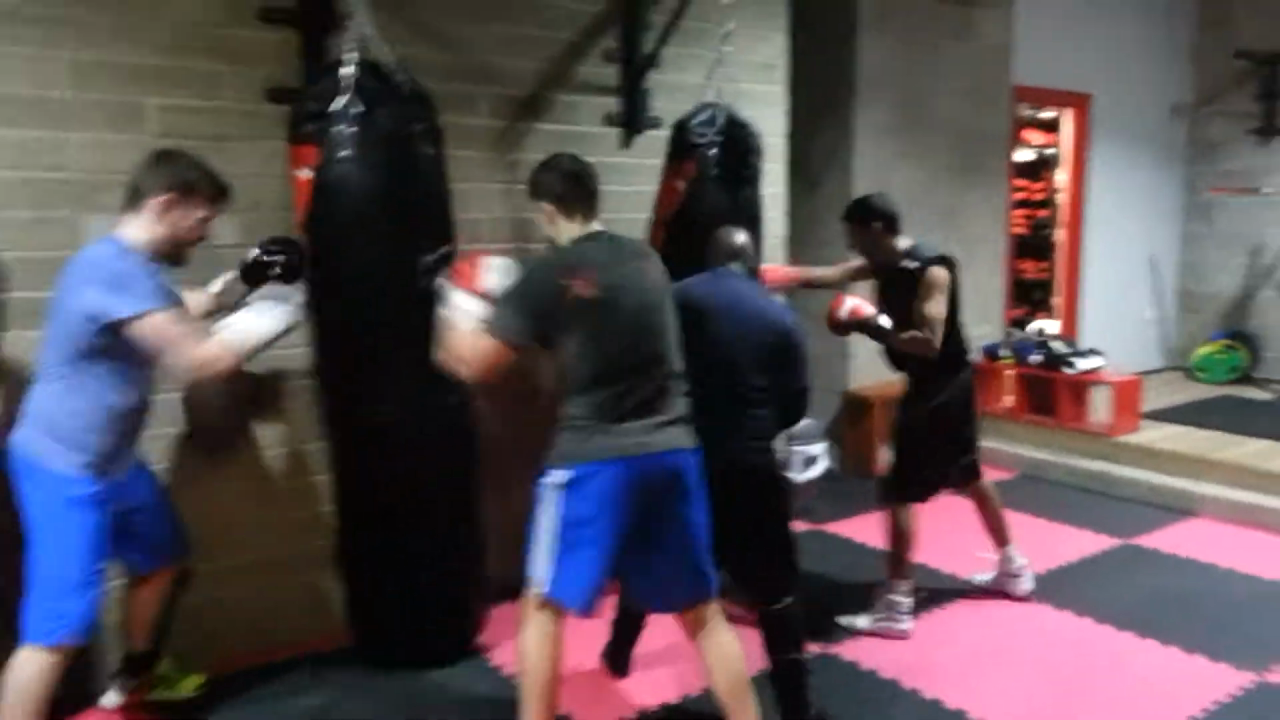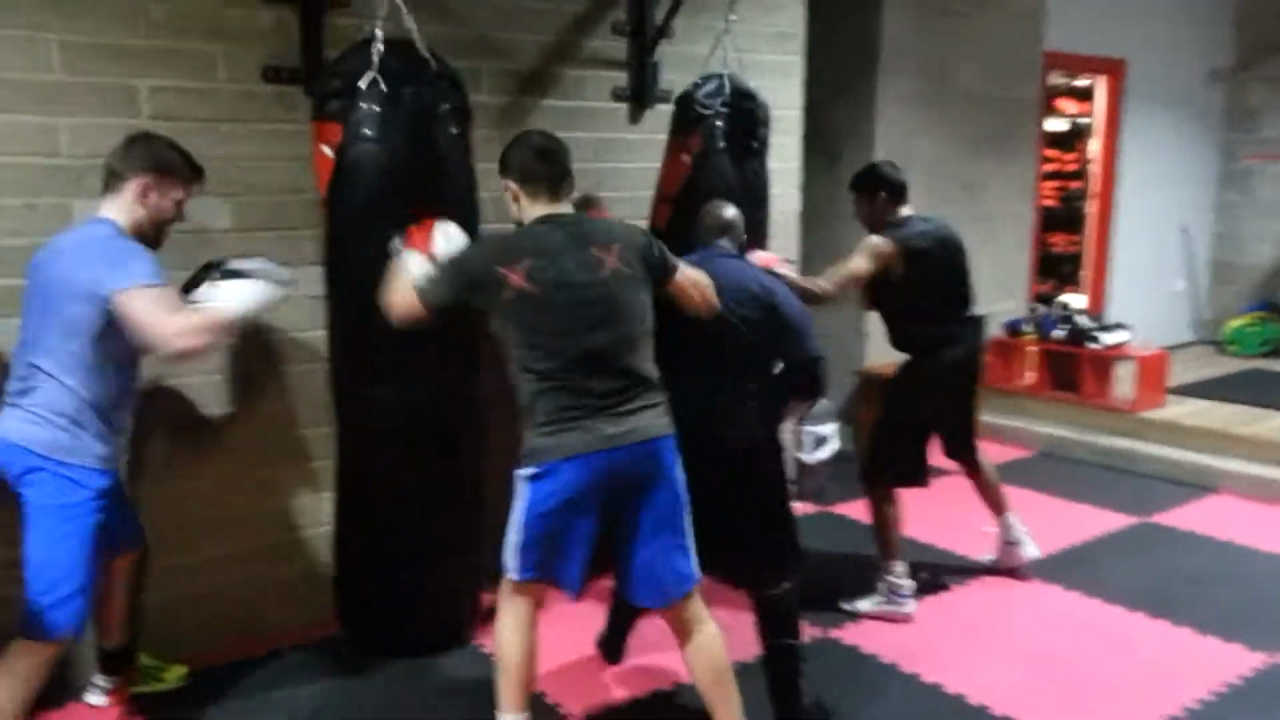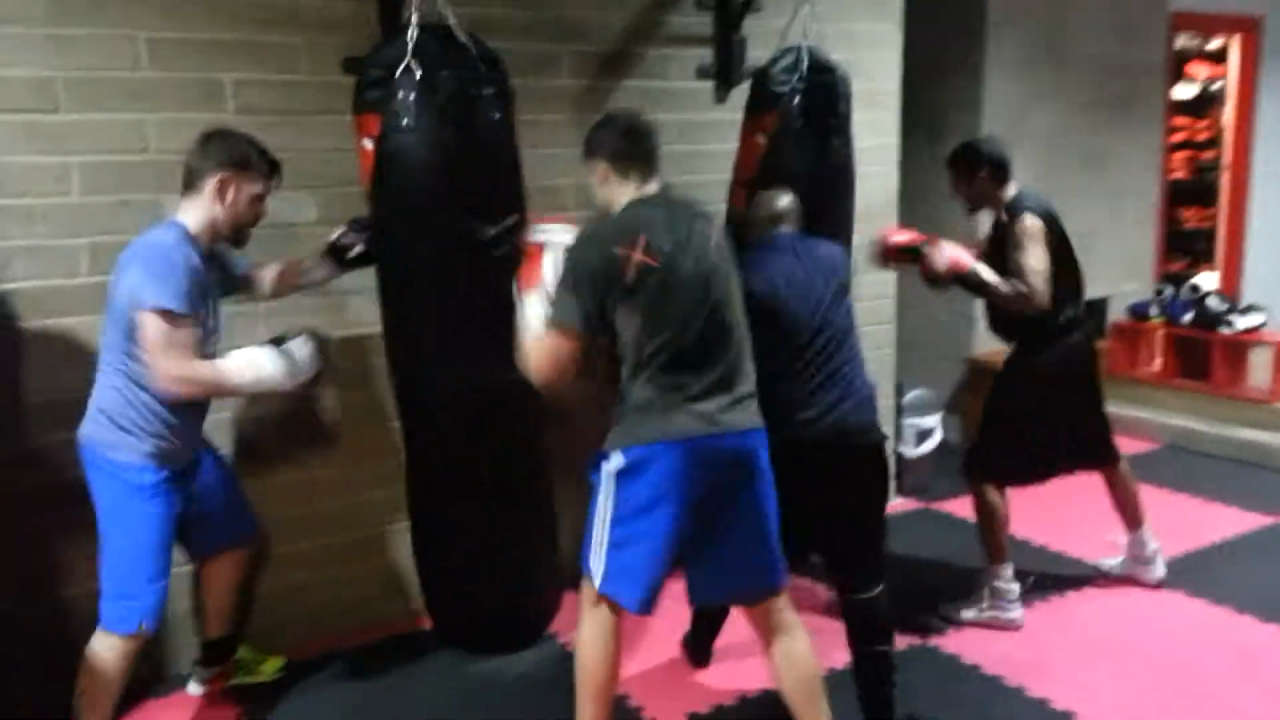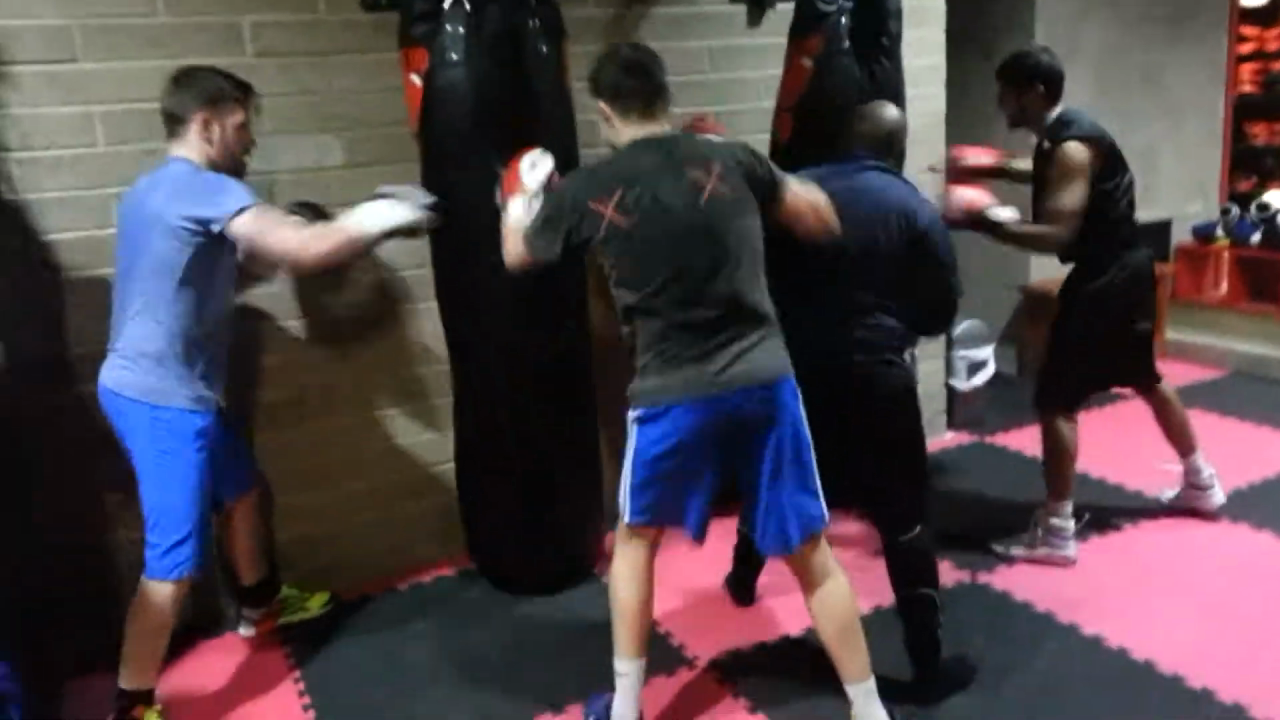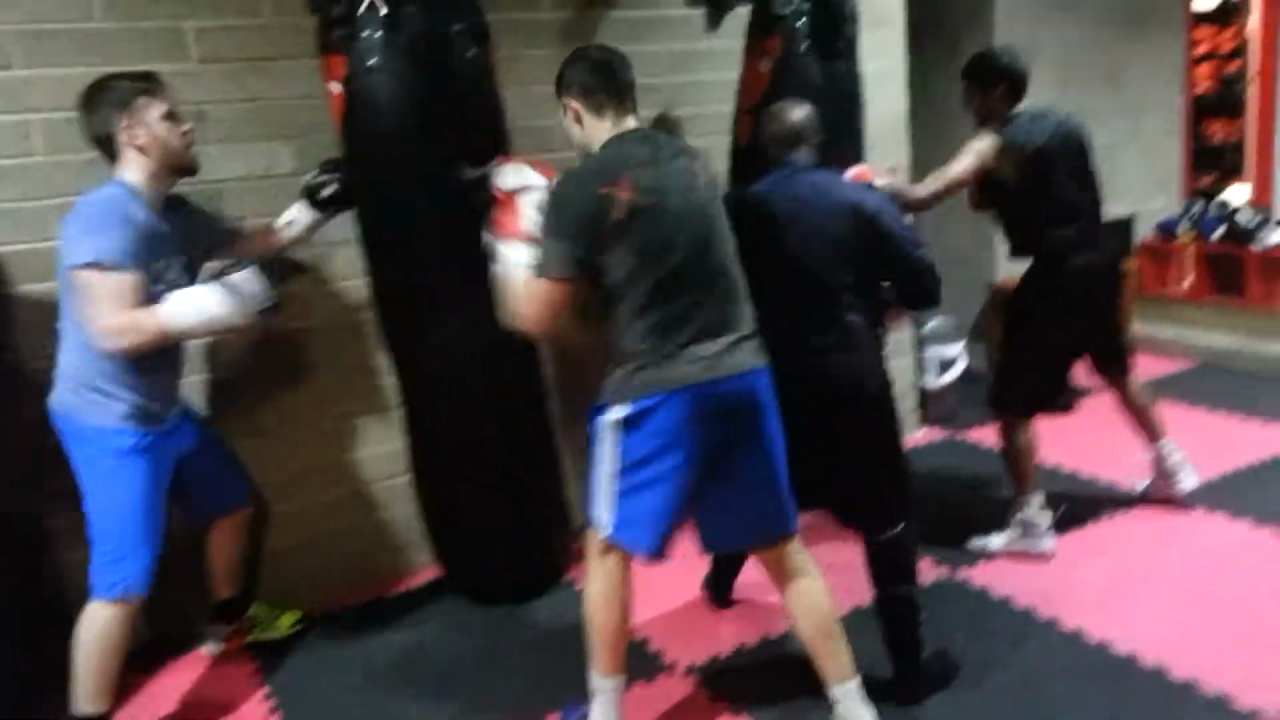
dt=0.3s
person 1, frame 1
left shoulder: (547, 277)
right shoulder: (645, 260)
left elbow: (465, 362)
left hip: (594, 464)
right hip: (676, 455)
left knee: (543, 608)
right knee: (701, 614)
person 1, frame 2
left shoulder: (493, 261)
right shoulder: (628, 240)
left elbow: (398, 303)
right elbow: (705, 301)
left wrist: (414, 257)
left hip: (562, 459)
right hip: (649, 445)
left knee: (518, 595)
right knee: (683, 604)
person 1, frame 3
left shoulder: (599, 246)
right shoulder: (705, 225)
left elbow: (544, 371)
left hip: (655, 449)
right hip: (740, 439)
left knee: (603, 602)
right knee: (771, 611)
person 1, frame 4
left shoulder: (583, 194)
right shoulder: (732, 159)
left elbow: (517, 252)
right elbow: (821, 222)
left wrist: (521, 196)
left hip: (672, 401)
right hip: (765, 383)
left knee: (633, 537)
right knee: (809, 553)
person 1, frame 5
left shoulder: (580, 190)
right shoulder: (688, 160)
left elbow: (537, 320)
left hip: (657, 396)
right hip: (743, 378)
left knee: (608, 548)
right knee: (784, 552)
person 2, frame 1
left shoulder: (128, 268)
right shoulder: (116, 273)
left elbow: (183, 309)
right elbow: (198, 359)
left wrist: (241, 279)
left hip: (112, 464)
right hip: (63, 469)
left knee: (163, 559)
right knee: (58, 631)
person 2, frame 2
left shoulder: (65, 248)
right shoulder: (117, 254)
right elbow: (175, 336)
left wrist: (189, 296)
left hip: (47, 445)
right hip: (60, 458)
left knee: (121, 551)
right knee: (53, 625)
left ankle: (114, 672)
person 2, frame 3
left shoulder: (200, 254)
right shoulder: (164, 260)
left elbow: (267, 281)
right elbow: (177, 376)
left wrist: (331, 261)
right wrist: (270, 365)
left hip: (179, 448)
right hip: (130, 456)
left knee: (233, 541)
right knee: (131, 618)
left ankle: (215, 662)
person 2, frame 4
left shoulder: (156, 190)
right shoulder: (197, 186)
right elbow: (308, 246)
left wrist: (259, 254)
right wrist: (390, 214)
left hip: (184, 392)
right hip: (159, 401)
left knee: (239, 489)
right knee: (174, 561)
left ankle: (260, 604)
person 2, frame 5
left shoulder: (171, 212)
right shoulder: (107, 216)
left elbow: (245, 246)
right elbow: (116, 330)
left wrist: (309, 211)
right wrist: (217, 302)
left hip: (161, 412)
right hip: (109, 424)
left knee: (231, 503)
right knee: (123, 584)
left ankle: (230, 619)
person 3, frame 1
left shoulder: (679, 297)
right shoulder: (780, 316)
right elbow: (794, 406)
right hip: (748, 465)
right knee: (773, 592)
left ankle: (619, 653)
person 3, frame 2
right shoulder: (770, 290)
right elbow: (810, 379)
right wrist: (781, 397)
left hip: (673, 447)
right hip: (750, 449)
right knee: (772, 577)
left ankle: (614, 641)
person 3, frame 3
left shoulder: (739, 283)
right shoulder: (831, 256)
left hip: (779, 443)
right hip: (854, 436)
right knee: (861, 579)
left ankle: (699, 643)
person 3, frame 4
right shoulder: (915, 210)
left elbow: (769, 274)
right elbow: (939, 308)
left hip: (795, 373)
right hip: (874, 381)
right knee: (903, 518)
left ankle: (742, 581)
right ankle: (928, 661)
person 3, frame 5
left shoulder: (740, 208)
right shoulder: (860, 202)
right elbow: (924, 285)
right wrist: (879, 308)
left hip: (768, 381)
right hip: (851, 380)
right knee: (884, 519)
left ankle: (720, 583)
right ankle: (909, 662)
person 4, frame 1
left shoulder: (931, 270)
right shoulder: (886, 265)
left elbow: (928, 343)
right elbow: (834, 276)
left wrist: (874, 324)
right wrist: (792, 277)
left hip: (940, 389)
right hip: (947, 384)
left knee: (900, 492)
right knee: (969, 479)
left ankle: (895, 608)
right ankle: (1013, 571)
person 4, frame 2
left shoulder: (889, 244)
right shoulder: (943, 233)
left elbow: (825, 289)
left hip: (933, 365)
right hip: (960, 355)
left knee: (881, 475)
right knee: (967, 453)
left ankle: (894, 590)
right ankle: (1015, 542)
person 4, frame 3
left shoulder: (1025, 221)
right shoulder: (1011, 218)
left elbow: (1034, 298)
left wrist: (969, 272)
right wrist: (924, 250)
left hip: (1043, 356)
right hip: (1070, 349)
left knee: (984, 470)
right knee: (1102, 455)
left ankle: (1001, 596)
right ankle: (1143, 555)
person 4, frame 4
left shoulder: (1069, 146)
right shoulder: (1062, 134)
left elbow: (1054, 236)
right elbow: (1041, 179)
left wrist: (988, 218)
right wrist: (997, 169)
left hip: (1106, 280)
right hip: (1129, 270)
left knee: (1056, 401)
right knee: (1146, 381)
left ankle: (1056, 532)
right ankle: (1201, 484)
person 4, frame 5
left shoulder: (997, 143)
right shoulder: (1064, 126)
left elbow: (923, 196)
left wrist: (878, 188)
left hip: (1056, 277)
right hip: (1096, 262)
left knee: (1013, 402)
right knee: (1117, 372)
left ankle: (1030, 526)
right ankle: (1171, 470)
